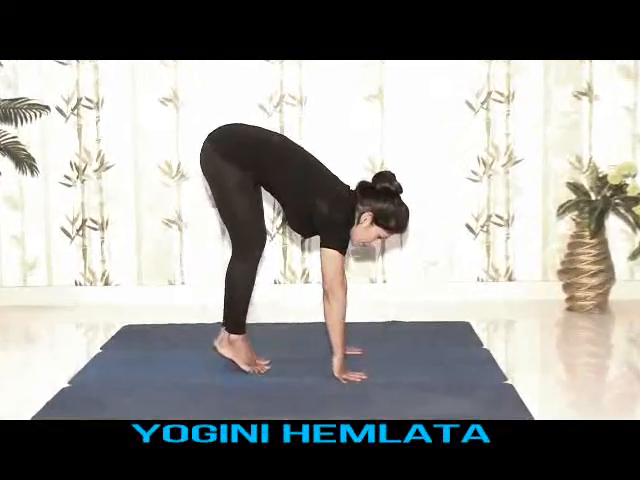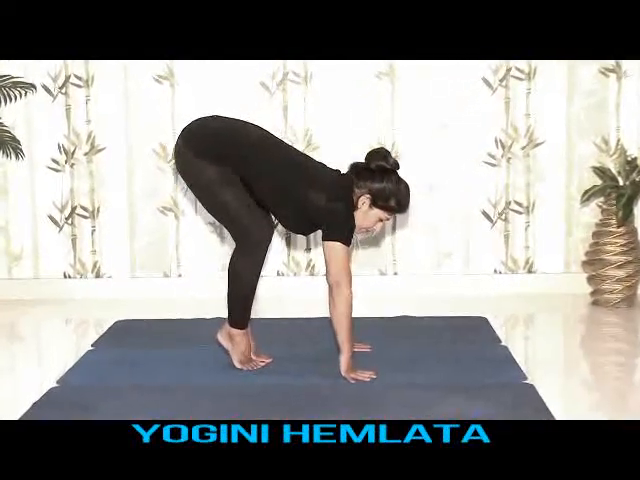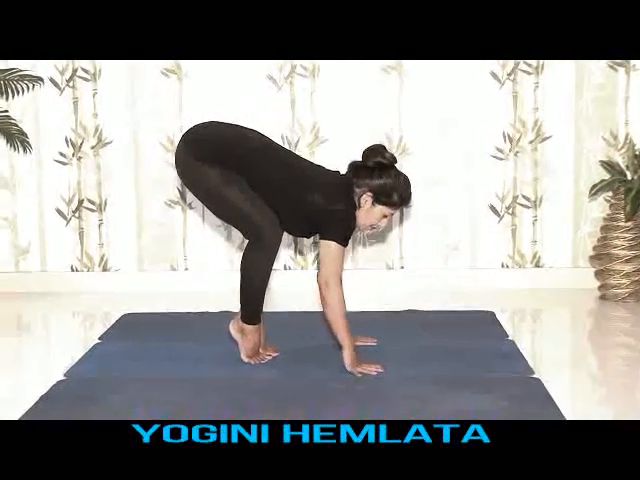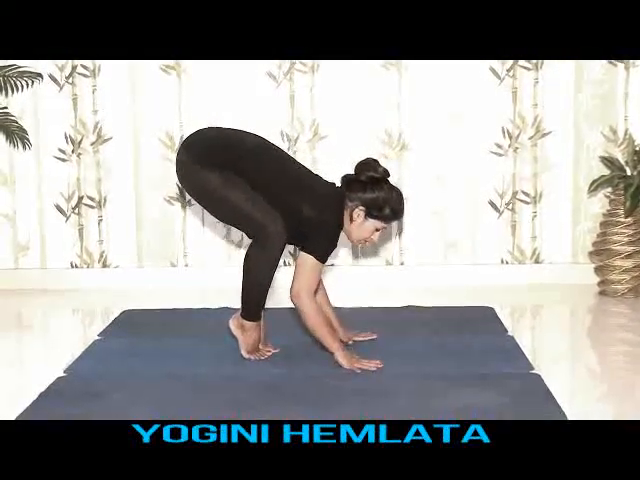
dt=1s
person 1, frame 1
left shoulder: (345, 208)
right shoulder: (337, 215)
left elbow: (336, 284)
right elbow: (334, 291)
left wrist: (339, 346)
right wrist: (338, 359)
left hip: (240, 153)
right hip: (226, 153)
left knee: (254, 243)
right knee: (249, 246)
left ankle: (231, 331)
right ankle: (232, 338)
person 1, frame 2
left shoulder: (340, 195)
right shoulder: (337, 207)
left elbow: (339, 283)
right elbow: (340, 285)
left wrist: (346, 342)
right wrist: (346, 358)
left hip: (221, 146)
right hip: (201, 150)
left knee: (260, 232)
right knee: (254, 237)
left ankle: (237, 327)
right ankle: (235, 332)
person 1, frame 3
left shoulder: (339, 195)
right shoulder: (340, 209)
left elbow: (328, 279)
right elbow: (329, 283)
left wrist: (346, 337)
right wrist: (348, 352)
left hip: (222, 150)
right hip: (201, 156)
left knee: (269, 232)
right knee: (265, 233)
left ankle: (250, 320)
right ankle: (247, 327)
person 1, frame 4
left shoulder: (330, 206)
right shoulder: (327, 219)
left elbow: (309, 277)
right elbow: (301, 294)
left wrist: (339, 331)
right wrist: (339, 351)
left hip: (221, 154)
right hip: (200, 162)
left knee: (274, 232)
right knee: (271, 232)
left ankle: (251, 317)
right ankle: (247, 323)
